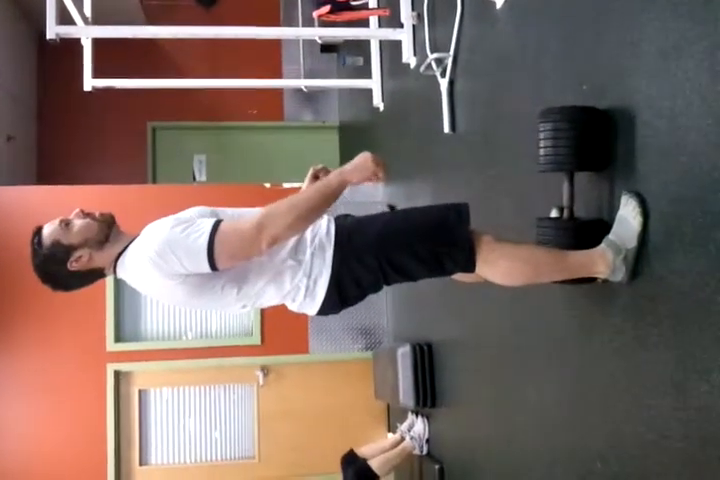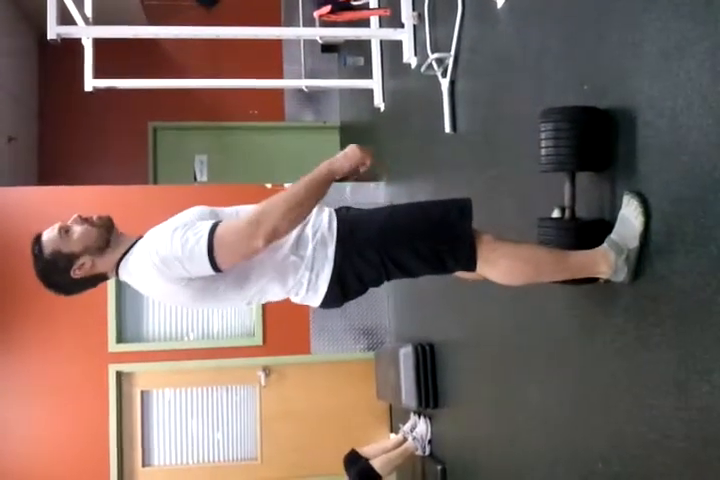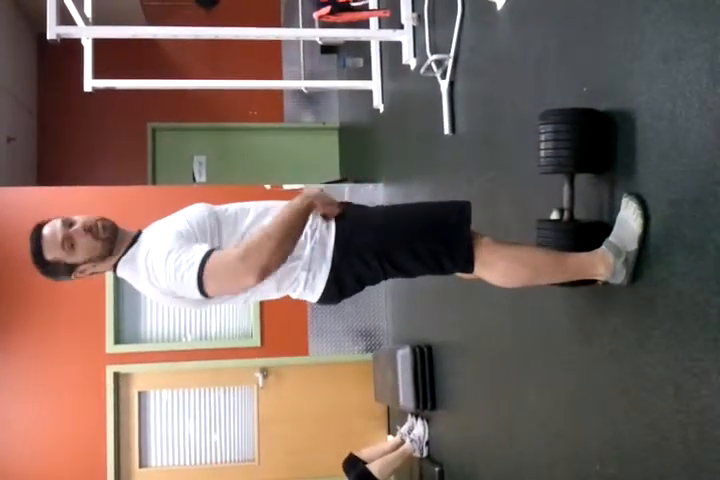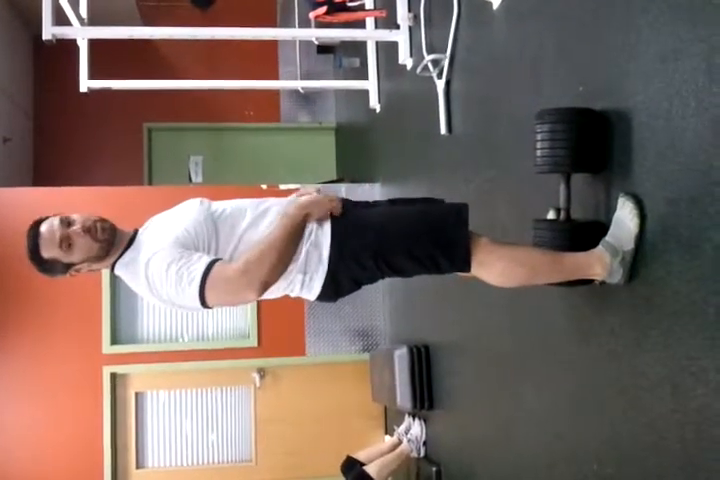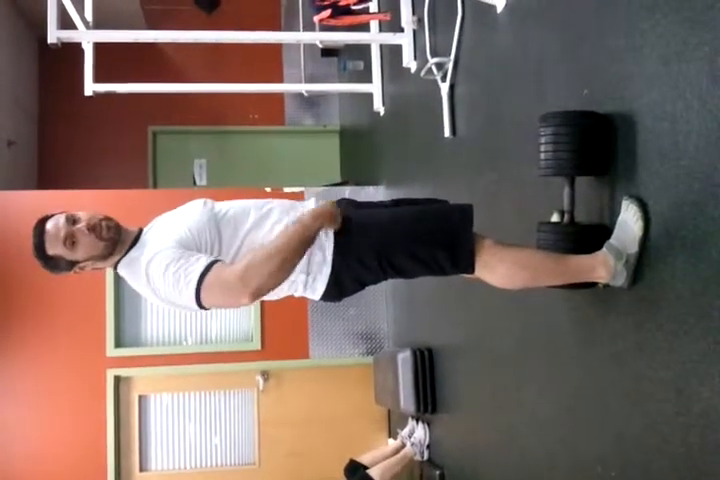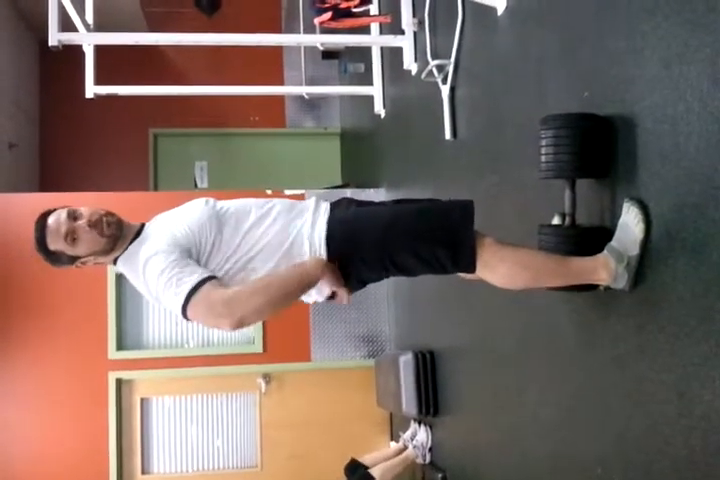
dt=0.3s
person 1, frame 1
left shoulder: (148, 259)
right shoulder: (159, 252)
right elbow: (265, 235)
left wrist: (308, 192)
right wrist: (346, 175)
left hip: (320, 269)
right hip: (333, 260)
left knee: (457, 251)
right knee: (475, 247)
left ankle: (553, 265)
right ankle: (602, 259)
person 1, frame 2
left shoulder: (154, 254)
right shoulder: (163, 258)
right elbow: (263, 234)
left wrist: (318, 183)
right wrist: (333, 166)
left hip: (327, 240)
right hip: (337, 256)
left knee: (461, 248)
right knee: (477, 247)
left ankle: (557, 263)
right ankle: (605, 259)
person 1, frame 3
left shoulder: (155, 240)
right shoulder: (158, 269)
right elbow: (251, 267)
left wrist: (308, 207)
right wrist: (307, 199)
left hip: (326, 234)
right hip: (334, 257)
left knee: (459, 245)
right knee: (475, 250)
left ankle: (558, 269)
right ankle: (603, 262)
person 1, frame 4
left shoulder: (157, 228)
right shoulder: (157, 271)
right elbow: (251, 282)
left wrist: (304, 204)
right wrist: (300, 207)
left hip: (321, 221)
right hip: (329, 254)
left knee: (456, 241)
right knee: (474, 252)
left ankle: (553, 264)
right ankle: (600, 261)
person 1, frame 5
left shoulder: (161, 230)
right shoulder: (156, 270)
right elbow: (247, 284)
left wrist: (315, 213)
right wrist: (311, 219)
left hip: (325, 219)
right hip: (335, 257)
left knee: (459, 241)
right knee: (475, 252)
left ankle: (554, 269)
right ankle: (603, 264)
person 1, frame 6
left shoulder: (161, 225)
right shoulder: (152, 270)
right elbow: (228, 313)
right wrist: (315, 272)
left hip: (327, 217)
right hip: (331, 241)
left knee: (461, 242)
right knee: (478, 252)
left ankle: (556, 268)
right ankle: (606, 266)
